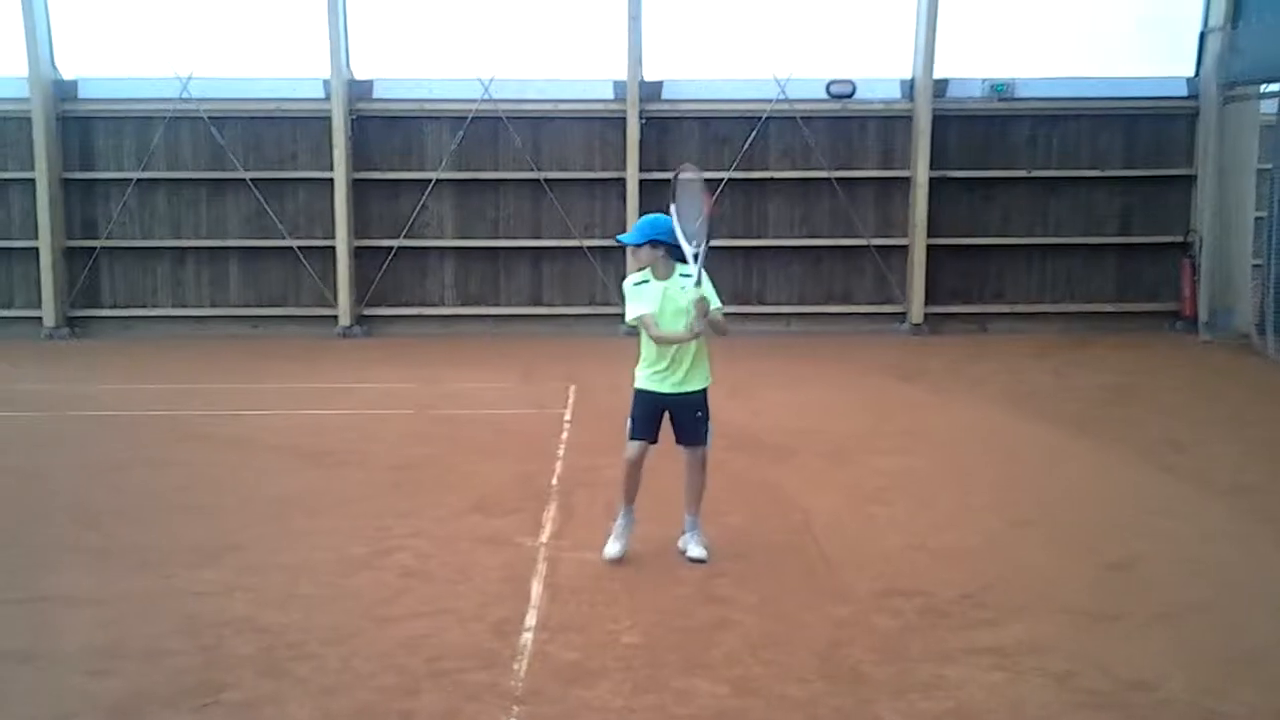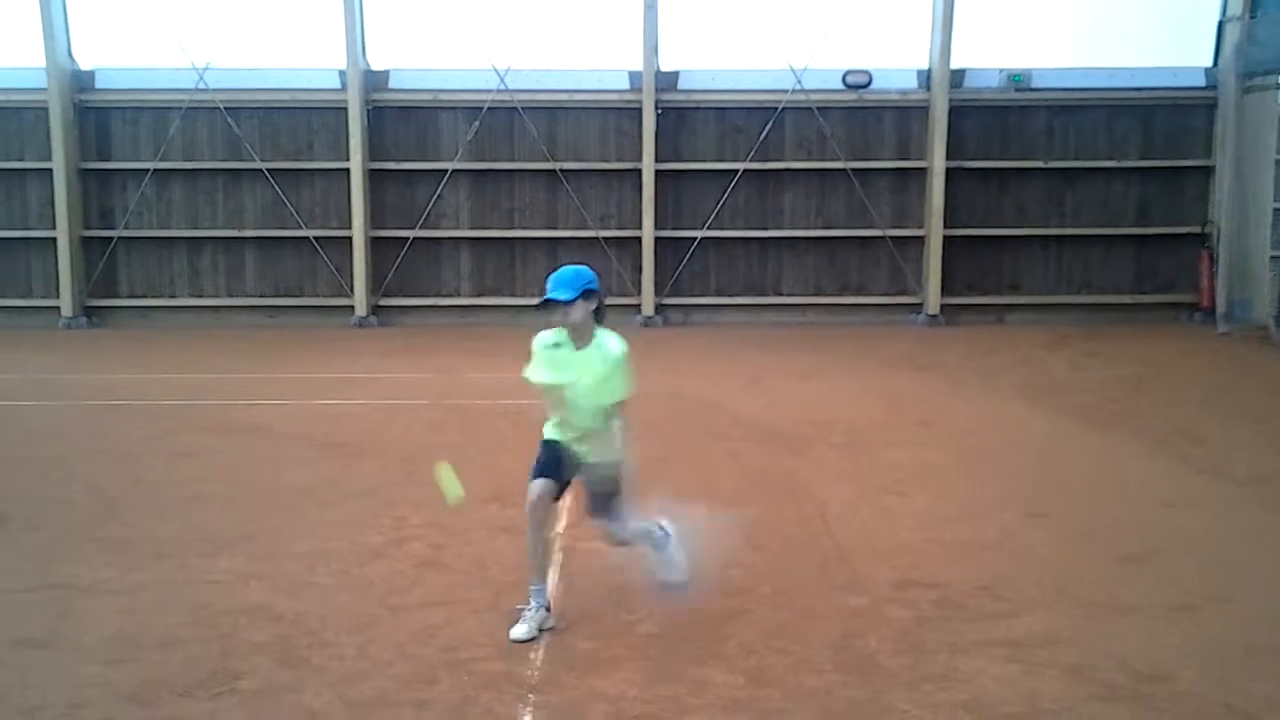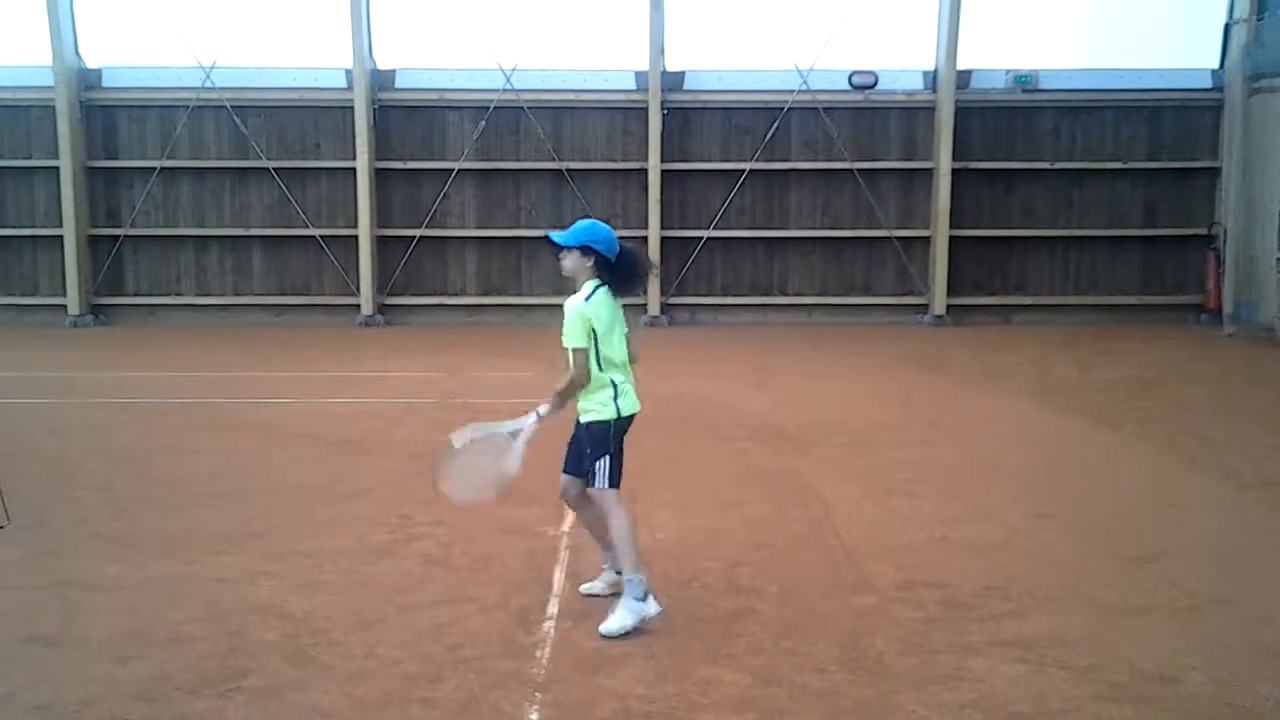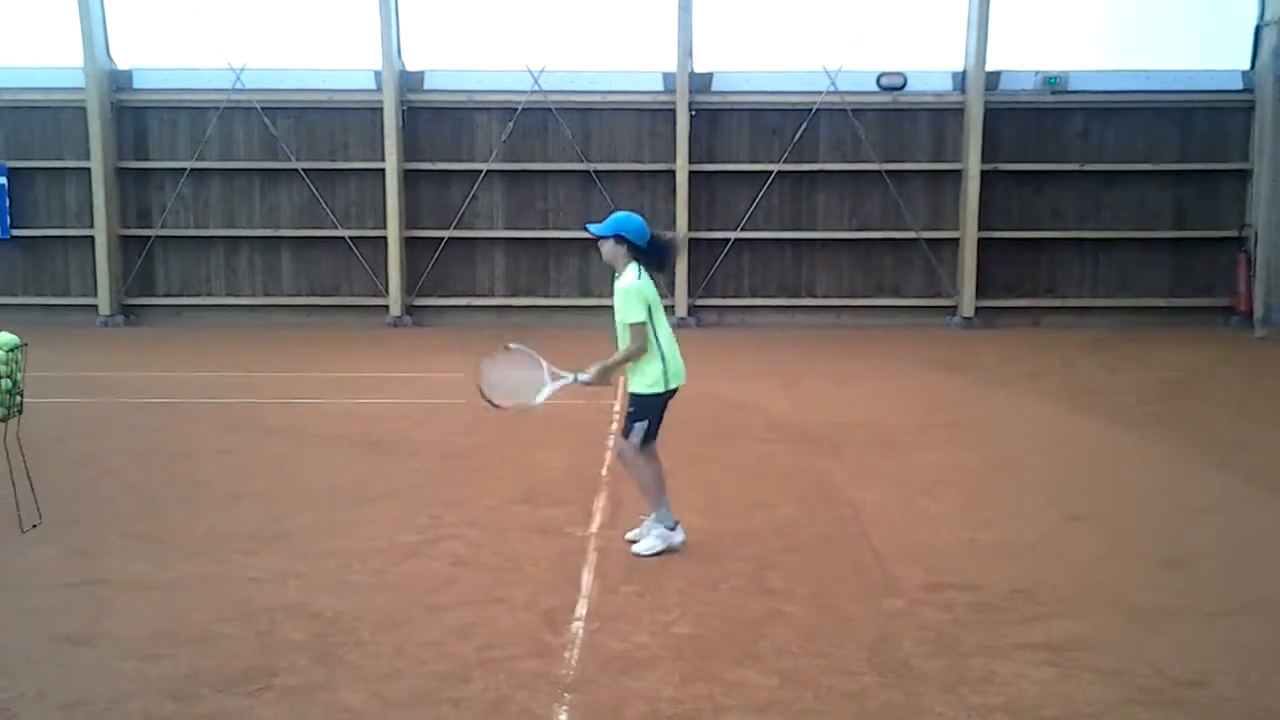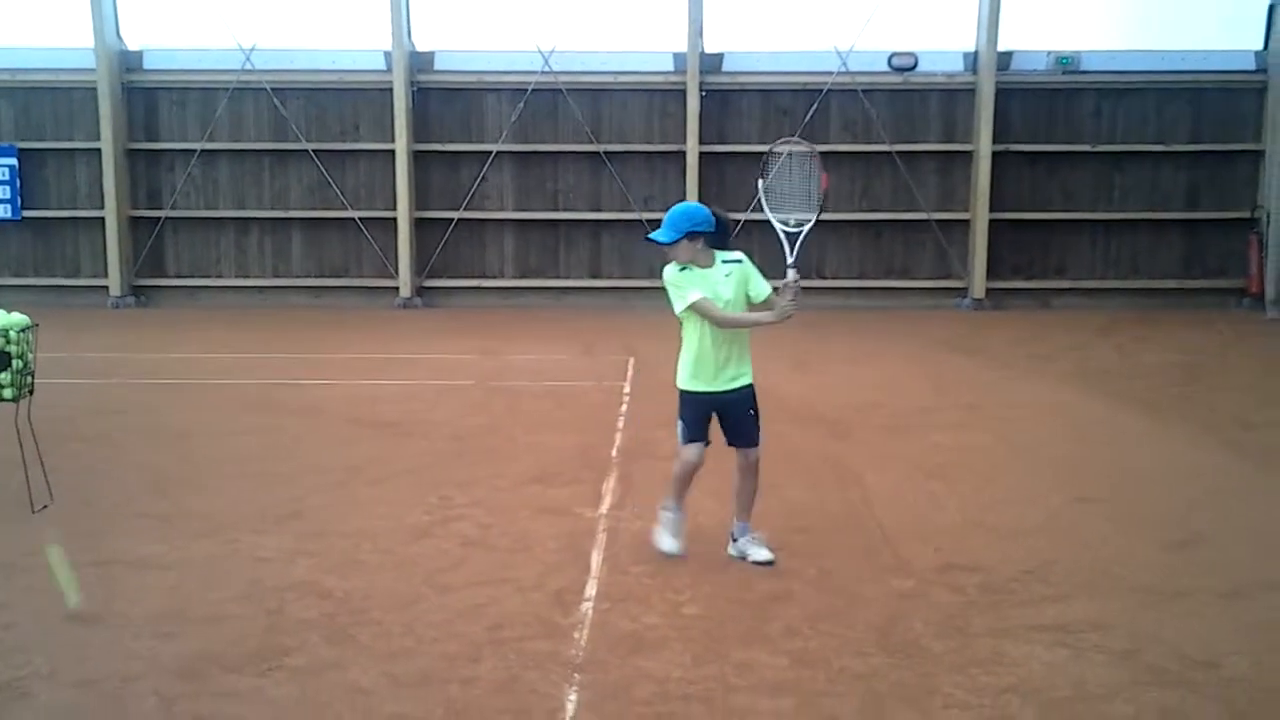
dt=1s
person 1, frame 1
left shoulder: (694, 277)
right shoulder: (633, 284)
left elbow: (721, 328)
right elbow: (654, 333)
left wrist: (707, 318)
right wrist: (690, 332)
left hip: (691, 385)
right hip: (650, 383)
left knee: (695, 457)
right knee: (633, 456)
left ankle: (691, 532)
right ankle: (624, 520)
person 1, frame 2
left shoulder: (613, 350)
right shoulder: (546, 345)
left elbow: (614, 415)
right elbow: (556, 406)
left wrist: (605, 454)
right wrist: (583, 443)
left hip: (603, 447)
right hip: (561, 440)
left knee: (615, 533)
right knee: (536, 502)
left ankle: (658, 536)
right ankle: (538, 606)
person 1, frame 3
left shoulder: (578, 305)
right shoulder: (607, 297)
left elbow: (580, 375)
right elbow: (628, 355)
left wrist: (556, 400)
left hip: (604, 412)
right hip: (599, 410)
left knee: (605, 497)
right knee: (571, 491)
left ankle: (636, 596)
right ankle: (619, 568)
person 1, frame 4
left shoulder: (630, 284)
right shoulder: (631, 277)
left elbow: (639, 346)
left wrist: (605, 368)
right wrist: (611, 365)
left hip: (655, 379)
right hip: (650, 377)
left knee: (628, 450)
right knee: (643, 449)
left ankle: (666, 526)
right ankle: (661, 520)
person 1, frame 5
left shoulder: (738, 263)
right shoulder: (674, 275)
left elbow: (769, 306)
right elbow: (716, 317)
left wrist: (785, 301)
right wrist: (769, 317)
left hip: (738, 380)
right hip: (696, 383)
left knee: (749, 459)
right knee: (691, 457)
left ankle: (742, 535)
right ankle: (671, 514)
